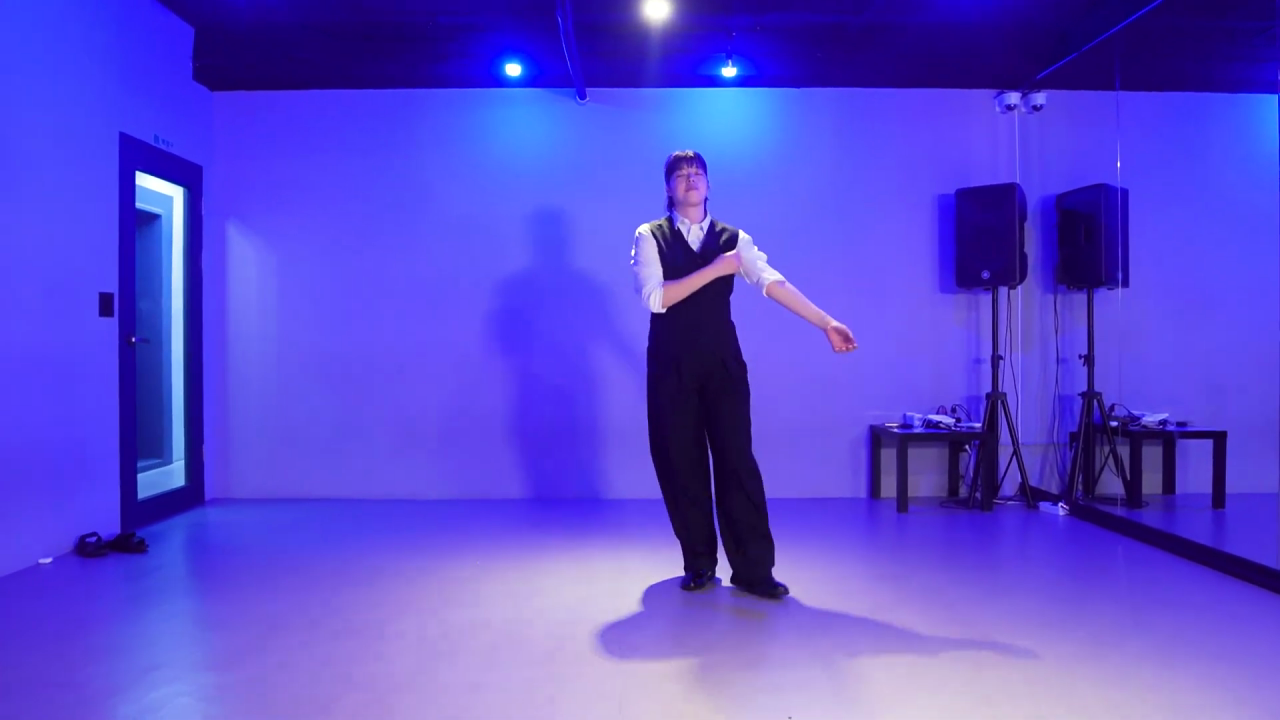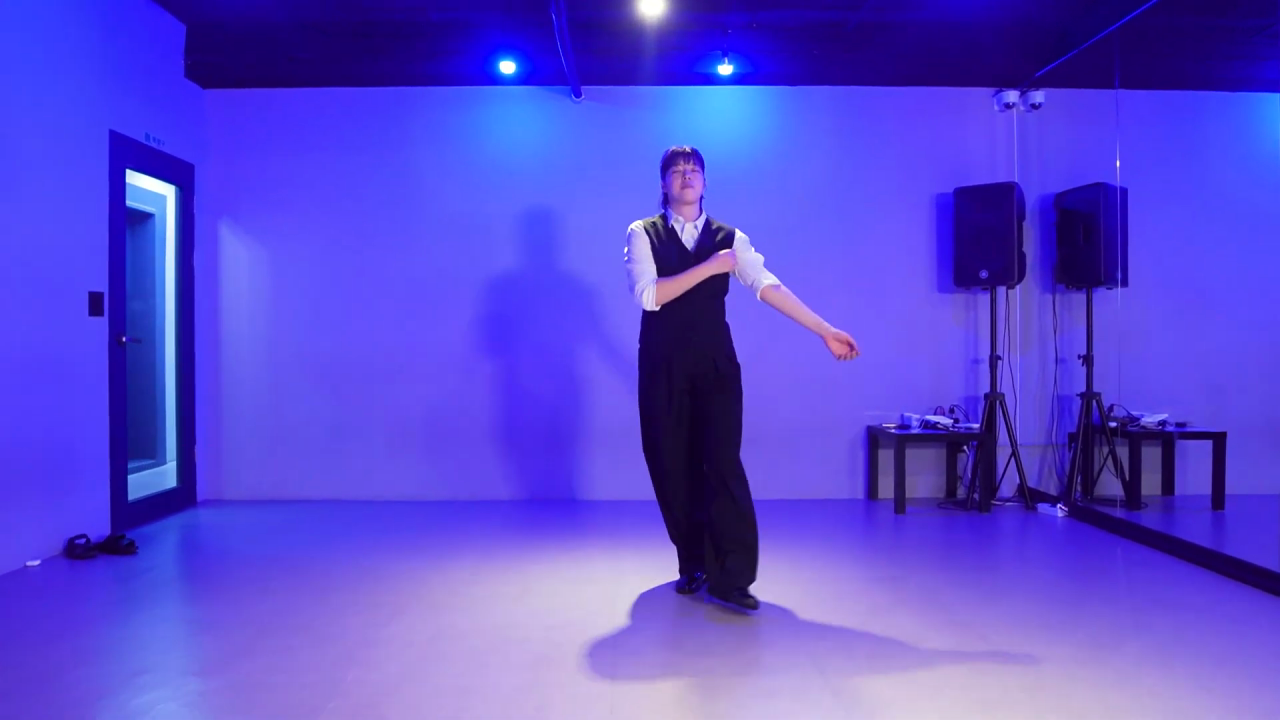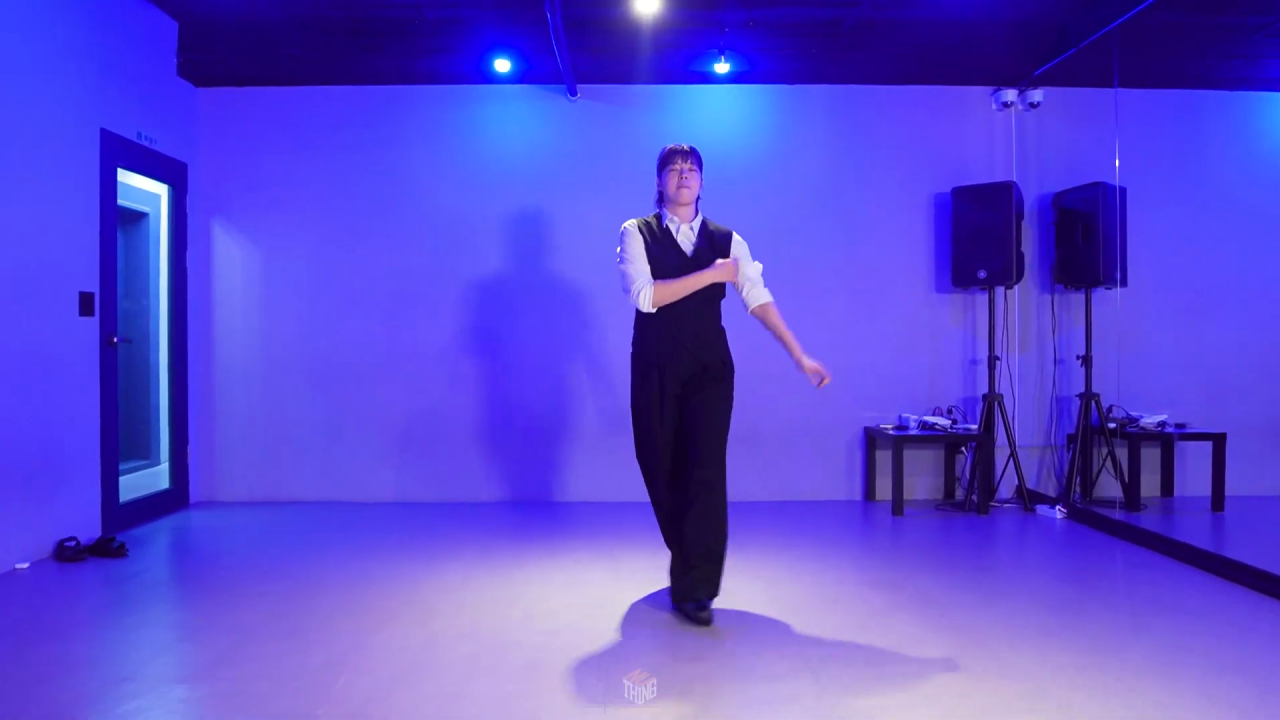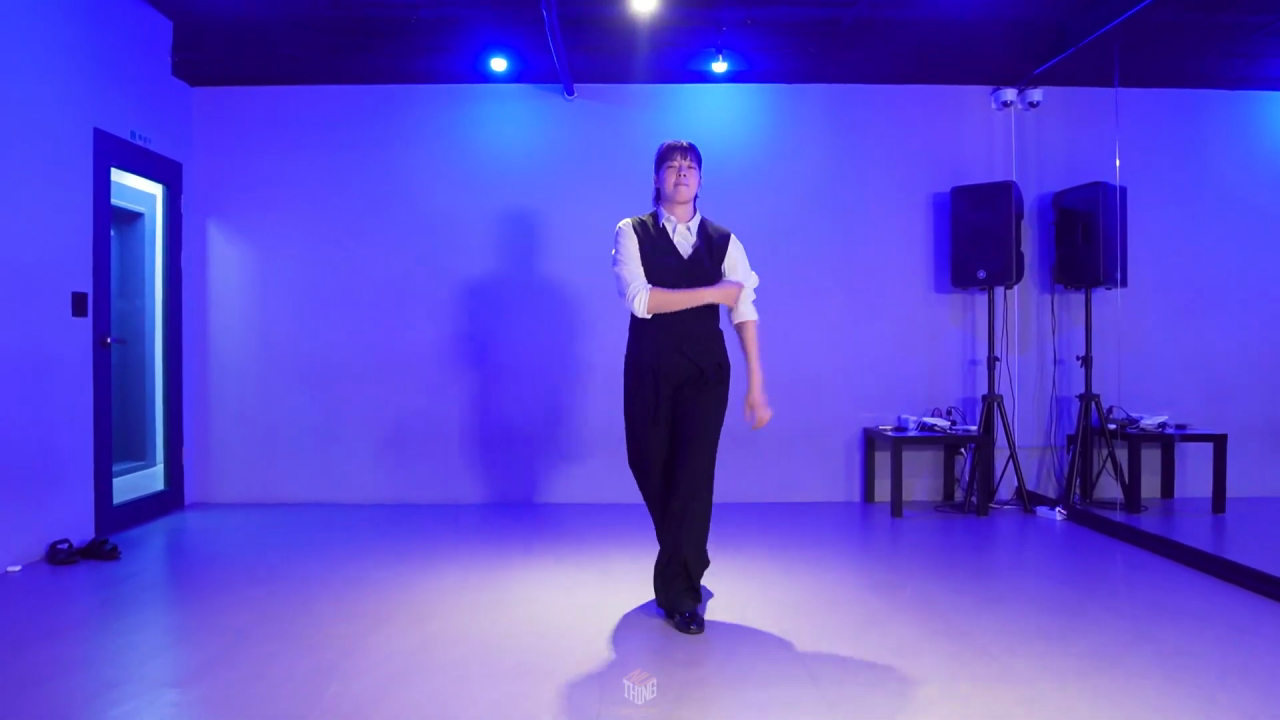
dt=0.1s
person 1, frame 1
left shoulder: (733, 239)
right shoulder: (649, 236)
left elbow: (773, 282)
right elbow: (654, 297)
left wrist: (825, 323)
right wrist: (714, 269)
left hip: (722, 360)
right hip: (671, 363)
left knee: (736, 460)
right knee: (680, 462)
left ankle: (752, 567)
right ankle: (698, 561)
person 1, frame 2
left shoulder: (729, 238)
right shoulder: (642, 233)
left elbow: (769, 286)
right elbow: (648, 294)
left wrist: (824, 331)
right wrist: (709, 266)
left hip: (715, 361)
right hip: (662, 364)
left knee: (722, 463)
right knee: (672, 465)
left ankle: (731, 577)
right ankle: (693, 564)
person 1, frame 3
left shoulder: (726, 240)
right shoulder: (636, 234)
left elbow: (759, 299)
right elbow: (645, 296)
left wrist: (799, 355)
right wrist: (708, 276)
left hip: (711, 365)
right hip: (655, 365)
left knee: (705, 468)
right knee: (663, 470)
left ankle: (696, 586)
right ankle: (687, 572)
person 1, frame 4
left shoulder: (723, 241)
right shoulder: (631, 232)
left elbow: (745, 311)
right elbow: (639, 299)
left wrist: (756, 382)
right wrist: (713, 293)
left hip: (707, 368)
right hip: (649, 369)
left knee: (693, 475)
right knee: (653, 472)
left ankle: (679, 590)
right ankle: (682, 578)
